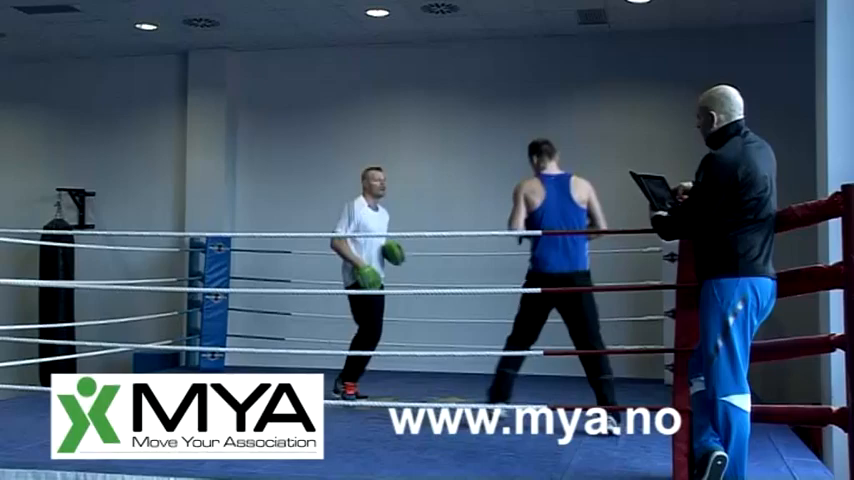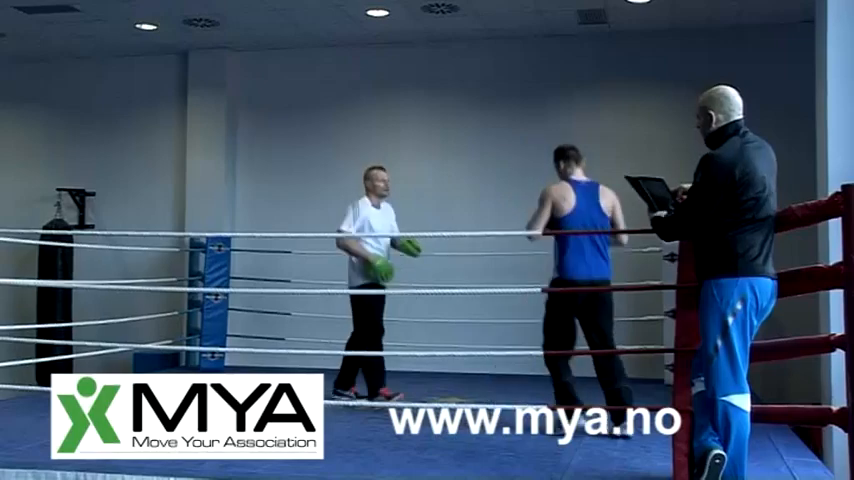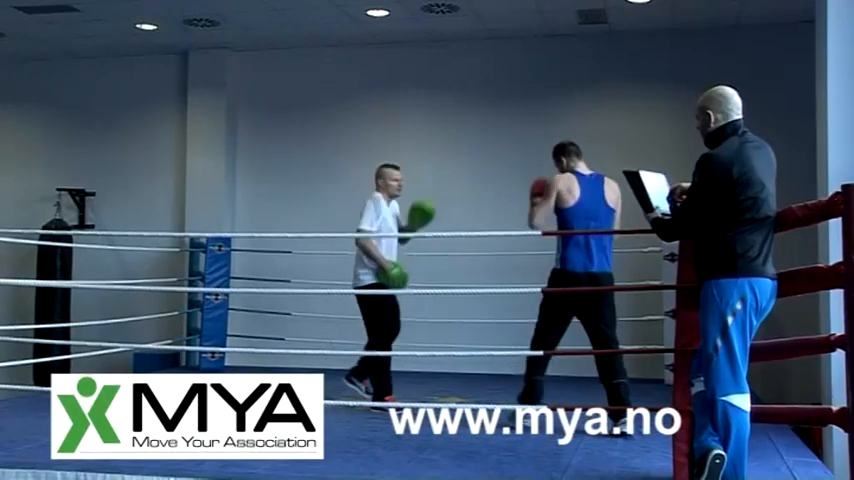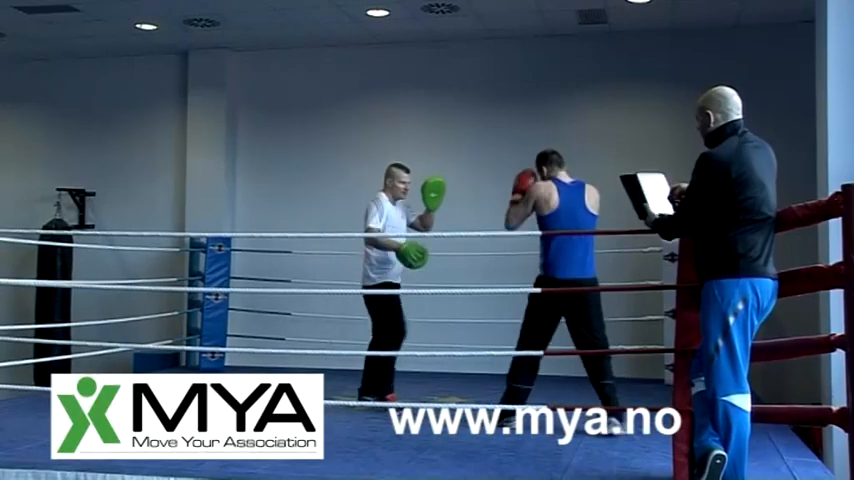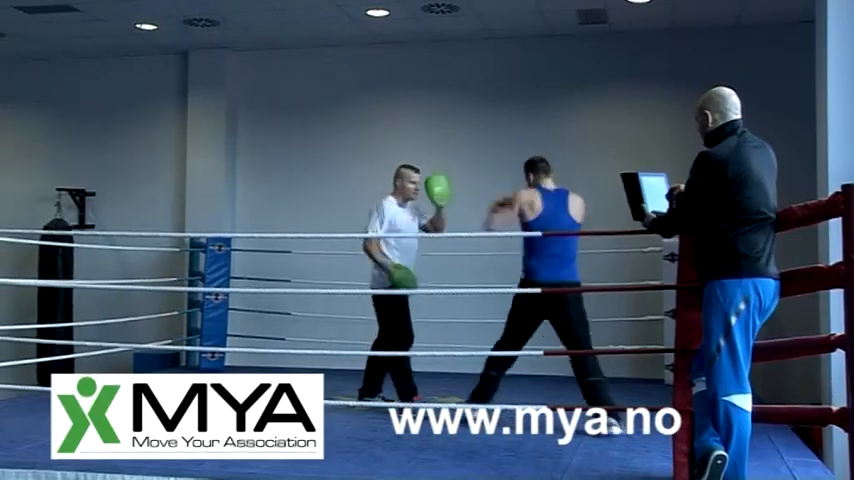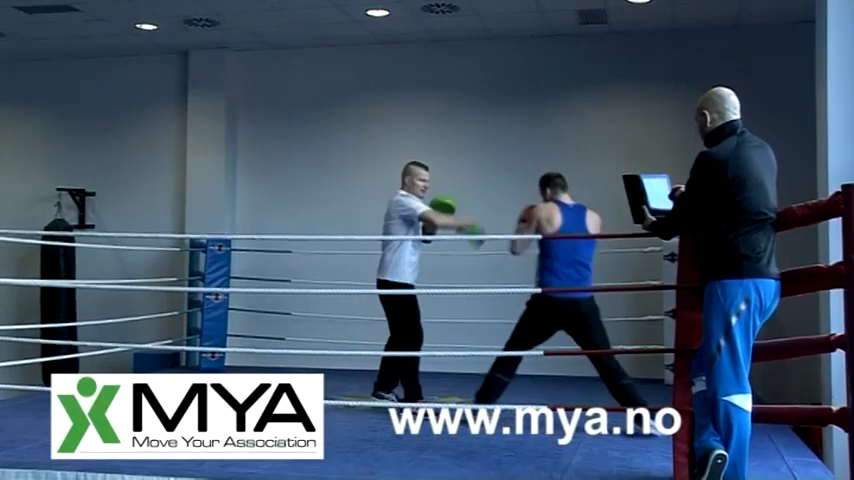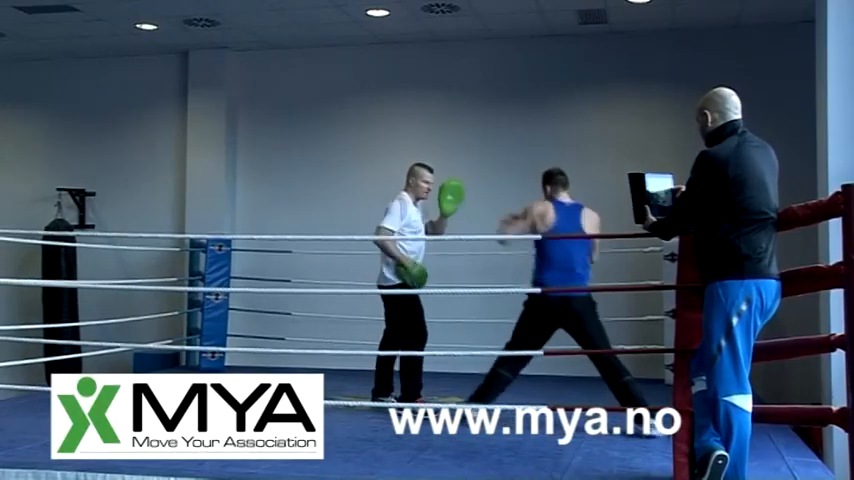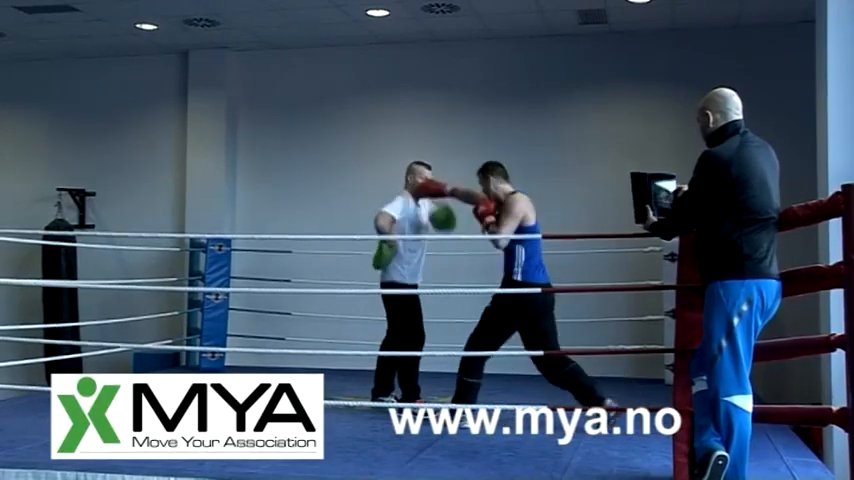
dt=0.3s
person 1, frame 1
left shoulder: (722, 159)
right shoulder: (760, 150)
left elbow: (692, 223)
left wrist: (661, 220)
right wrist: (698, 190)
left hip: (732, 280)
right hip: (758, 278)
left knee: (726, 380)
right knee: (704, 368)
person 1, frame 2
left shoulder: (719, 160)
right shoulder: (761, 150)
left elbow: (691, 224)
left wrist: (660, 221)
right wrist: (697, 192)
left hip: (732, 281)
right hip: (758, 278)
left knee: (726, 380)
right knee: (706, 369)
person 1, frame 3
left shoulder: (717, 159)
right shoulder: (761, 150)
left elbow: (690, 224)
left wrist: (659, 222)
right wrist: (695, 191)
left hip: (731, 280)
right hip: (758, 278)
left knee: (725, 379)
right knee: (706, 369)
person 1, frame 4
left shoulder: (717, 158)
right shoulder: (761, 150)
left elbow: (689, 222)
left wrist: (657, 222)
right wrist: (693, 192)
left hip: (732, 280)
right hip: (759, 278)
left knee: (727, 380)
right knee: (707, 369)
person 1, frame 5
left shoulder: (714, 158)
right shoulder: (762, 151)
left elbow: (685, 218)
left wrist: (654, 221)
right wrist: (690, 192)
left hip: (735, 281)
right hip: (762, 278)
left knee: (728, 380)
right knee: (707, 368)
person 1, frame 6
left shoulder: (714, 158)
right shoulder: (761, 151)
left elbow: (686, 219)
left wrist: (655, 225)
right wrist: (691, 195)
left hip: (734, 281)
right hip: (762, 278)
left knee: (728, 380)
right knee: (706, 367)
person 1, frame 7
left shoulder: (714, 157)
right shoulder: (762, 151)
left elbow: (687, 218)
left wrist: (655, 225)
right wrist: (690, 196)
left hip: (735, 281)
right hip: (764, 279)
left knee: (728, 380)
right knee: (706, 367)
right ankle: (711, 448)
person 1, frame 8
left shoulder: (717, 157)
right shoulder: (763, 151)
left elbow: (689, 217)
left wrist: (657, 225)
right wrist: (691, 196)
left hip: (736, 280)
right hip: (764, 278)
left knee: (729, 380)
right knee: (706, 367)
person 2, frame 1
left shoulder: (526, 188)
right shoulder: (582, 186)
left elbow: (516, 230)
right elbow: (601, 228)
left hip: (543, 277)
right hip: (576, 277)
left knee: (519, 341)
right knee: (591, 344)
left ankle: (498, 402)
right ankle: (610, 412)
person 2, frame 2
left shoulder: (555, 192)
right shoulder: (607, 194)
left elbow: (533, 233)
right elbow: (622, 239)
left wrist: (551, 226)
left hip: (567, 284)
right hip: (599, 285)
left knee: (557, 350)
right knee: (605, 351)
left ankle: (570, 409)
right ankle: (622, 418)
person 2, frame 3
left shoulder: (559, 183)
right shoulder: (612, 187)
left elbow: (535, 224)
left wrist: (541, 199)
left hip: (569, 277)
right hip: (602, 278)
left knee: (543, 342)
right knee: (607, 346)
left ankle: (527, 407)
right ankle: (622, 416)
person 2, frame 4
left shoulder: (540, 190)
right shoulder: (592, 193)
left elbow: (511, 224)
left wrist: (517, 196)
left hip: (552, 283)
right hip: (586, 284)
left knee: (529, 349)
right knee: (597, 350)
left ankle: (508, 413)
right ankle: (612, 415)
person 2, frame 5
left shoulder: (524, 197)
right shoulder: (576, 201)
left elbow: (490, 225)
left wrist: (499, 208)
left hip: (534, 291)
right hip: (567, 291)
left knee: (505, 350)
right knee: (583, 356)
left ankle: (476, 406)
right ankle: (605, 414)
person 2, frame 6
left shoulder: (542, 212)
right shoulder: (592, 218)
left elbow: (516, 249)
left wrist: (524, 224)
left hip: (548, 302)
right hip: (582, 303)
left knee: (511, 352)
right knee: (606, 362)
left ankle: (482, 408)
right ankle: (642, 416)
person 2, frame 7
left shoulder: (538, 211)
right shoulder: (591, 217)
left elbow: (506, 236)
left wrist: (511, 220)
left hip: (546, 301)
right hip: (579, 301)
left knee: (515, 354)
right knee: (607, 360)
left ankle: (479, 405)
right ankle: (642, 417)
person 2, frame 8
left shoulder: (517, 202)
right shoulder: (515, 201)
left elbow: (500, 241)
right elbow: (481, 199)
left wrist: (487, 220)
right wrist: (448, 190)
left hip: (525, 290)
right hip: (537, 292)
left knee: (477, 349)
right knee: (549, 357)
right ankle: (600, 402)
person 3, frame 1
left shoulder: (384, 213)
right shoulder: (353, 208)
right elbow: (337, 242)
left wrist: (391, 251)
right wrist: (357, 263)
left hip: (376, 281)
right hip: (358, 280)
left knee: (372, 332)
right knee: (368, 330)
left ankle: (346, 382)
right ankle: (346, 382)
person 3, frame 2
left shoulder: (388, 211)
right shoulder: (358, 207)
left elbow: (393, 239)
right elbow: (342, 240)
left wrist: (404, 244)
right wrist: (369, 257)
left hip: (379, 280)
right hip: (363, 281)
left knee: (362, 333)
right knee: (372, 333)
left ankle: (343, 386)
right ankle: (379, 391)
person 3, frame 3
left shoulder: (391, 206)
right shoulder: (374, 203)
left elbow: (401, 235)
right elbow: (364, 239)
left wrist: (417, 221)
right wrist: (385, 263)
left hip: (382, 281)
right hip: (370, 281)
left knee: (391, 328)
right knee: (381, 336)
left ankle: (358, 375)
right ankle: (382, 396)
person 3, frame 4
left shoulder: (400, 207)
right shoulder: (378, 204)
left elbow: (424, 226)
right elbow: (371, 237)
left wrist: (432, 205)
right wrist: (399, 247)
left hip: (389, 280)
right hip: (378, 281)
left knee: (391, 333)
right knee: (390, 335)
left ankle: (369, 390)
right ankle: (384, 394)
person 3, frame 5
left shoulder: (413, 209)
right shoulder: (384, 208)
left elbow: (435, 228)
right elbow: (369, 244)
left wrist: (439, 206)
right wrist: (388, 265)
left hip: (396, 284)
right hip: (387, 285)
left knee: (387, 338)
right knee: (401, 337)
left ankle: (370, 392)
right ankle: (409, 397)
person 3, frame 6
left shoulder: (408, 203)
right shoulder: (403, 201)
left elbow: (425, 235)
right elbow: (435, 219)
left wrist: (443, 225)
right wrist: (465, 223)
left hip: (396, 280)
right hip: (395, 280)
left knee: (401, 335)
right knee: (411, 336)
left ankle: (384, 387)
right ankle: (412, 399)
person 3, frame 7
left shoulder: (418, 206)
right shoulder: (400, 204)
left elbow: (436, 231)
right elbow: (381, 237)
left wrist: (446, 210)
right wrist: (405, 262)
left hip: (403, 282)
right hip: (398, 282)
left knee: (394, 337)
right knee: (415, 336)
left ankle: (382, 393)
right ankle: (411, 398)
person 3, frame 8
left shoulder: (423, 205)
right shoulder: (402, 201)
left elbow: (441, 222)
right elbow: (381, 220)
left wrist: (444, 215)
right wrist: (389, 242)
left hip: (407, 282)
right hip: (399, 282)
left knee: (397, 337)
right knee: (412, 337)
left ankle: (382, 393)
right ankle: (410, 399)
